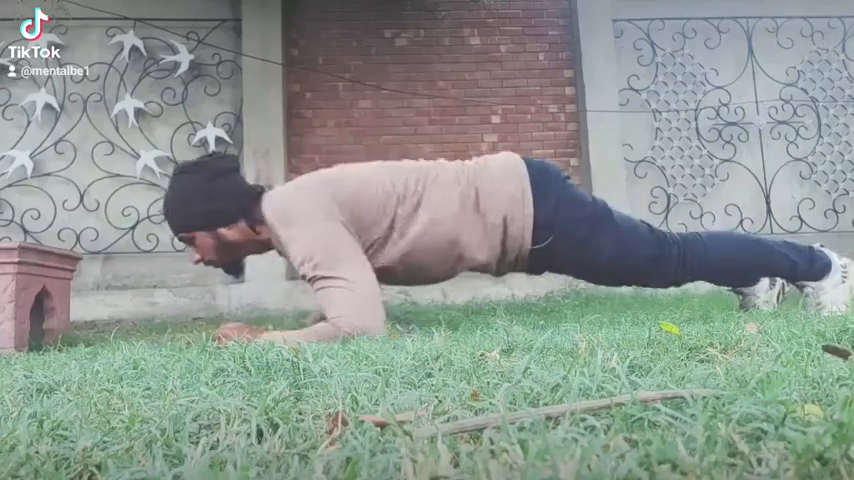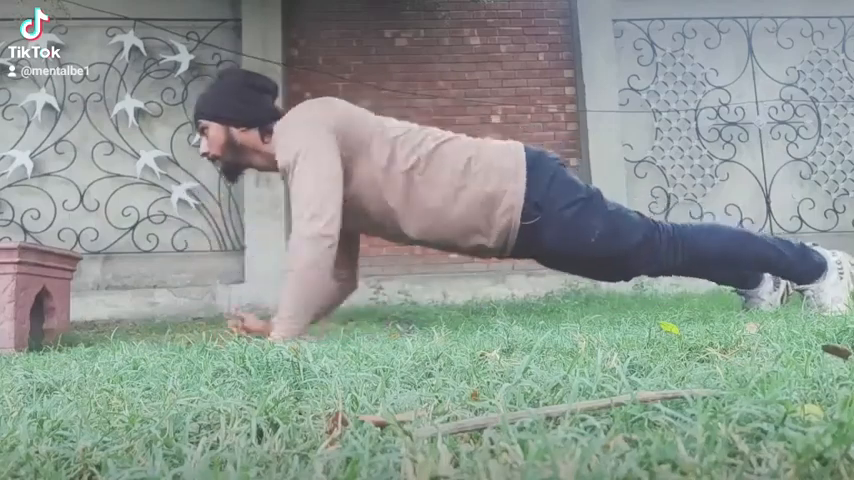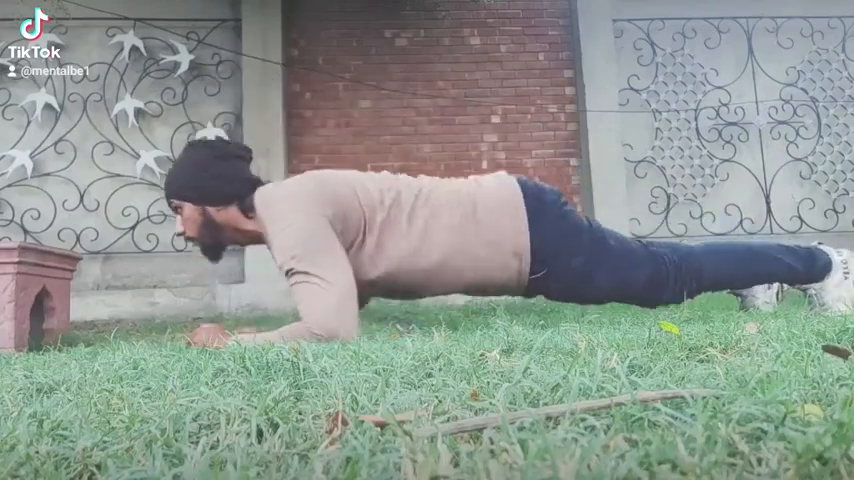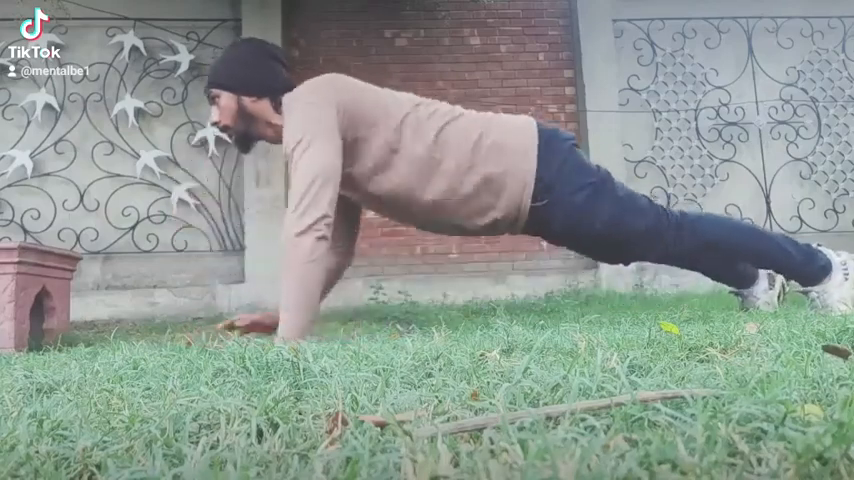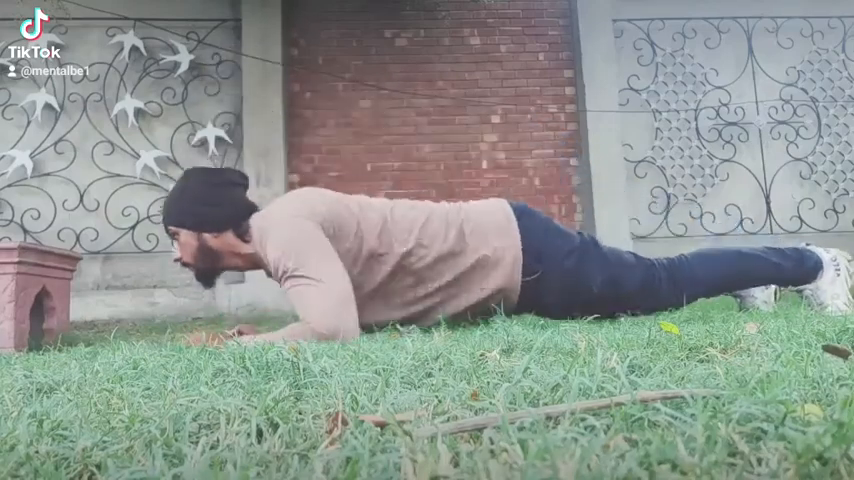
dt=1s
person 1, frame 1
left shoulder: (300, 219)
right shoulder: (294, 204)
left elbow: (363, 326)
right elbow: (355, 298)
left wrist: (266, 341)
right wrist: (317, 326)
left hip: (525, 209)
right hip: (508, 194)
left knee: (668, 258)
right knee: (656, 259)
right ankle: (755, 278)
person 1, frame 2
left shoulder: (305, 127)
right shoulder: (307, 156)
left elbow: (315, 239)
right elbow: (339, 274)
left wrist: (281, 340)
right wrist: (283, 327)
left hip: (521, 196)
right hip: (512, 213)
left knee: (658, 246)
right knee: (639, 256)
right ankle: (760, 280)
person 1, frame 3
left shoulder: (288, 218)
right shoulder: (292, 201)
left elbow: (334, 328)
right elbow: (350, 296)
left wrist: (237, 344)
right wrist: (269, 337)
left hip: (526, 238)
right hip: (504, 213)
left knee: (665, 276)
right knee: (648, 271)
right ankle: (777, 272)
person 1, frame 4
left shoulder: (310, 104)
right shoulder: (315, 139)
left elbow: (307, 230)
right elbow: (338, 243)
left wrist: (289, 344)
right wrist: (285, 315)
left hip: (532, 173)
right hip: (523, 185)
left knee: (666, 233)
right knee: (645, 240)
right ankle: (755, 282)
person 1, frame 5
left shoulder: (284, 228)
right shoulder: (288, 229)
left elbow: (336, 326)
right elbow: (339, 319)
left wrist: (247, 348)
right wrist: (267, 340)
left hip: (517, 258)
right hip: (496, 246)
left knee: (662, 284)
right knee: (643, 287)
right ankle: (758, 278)
